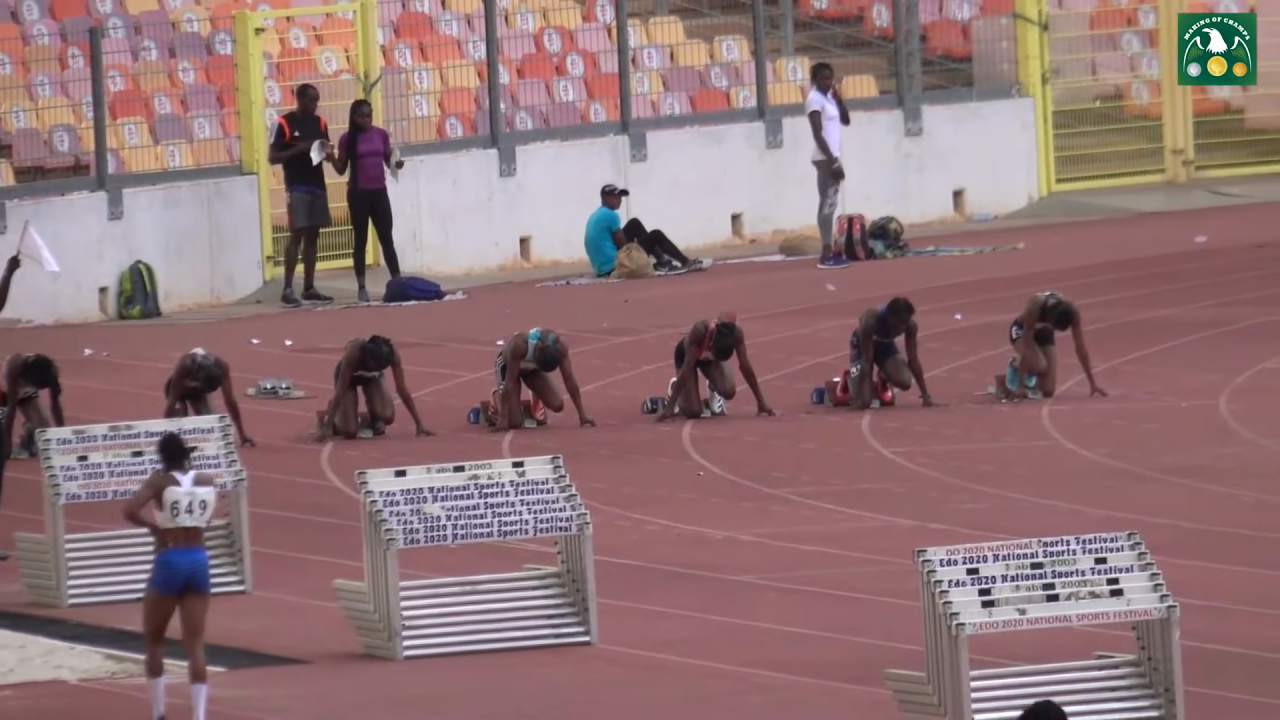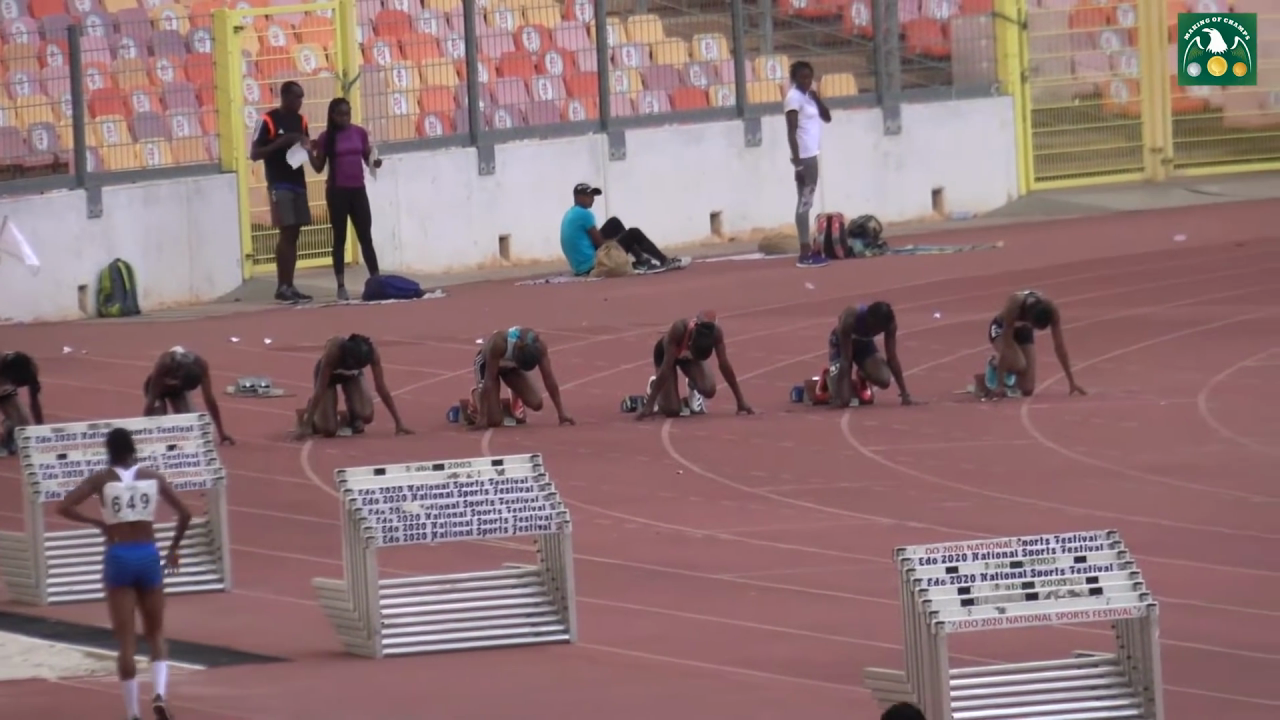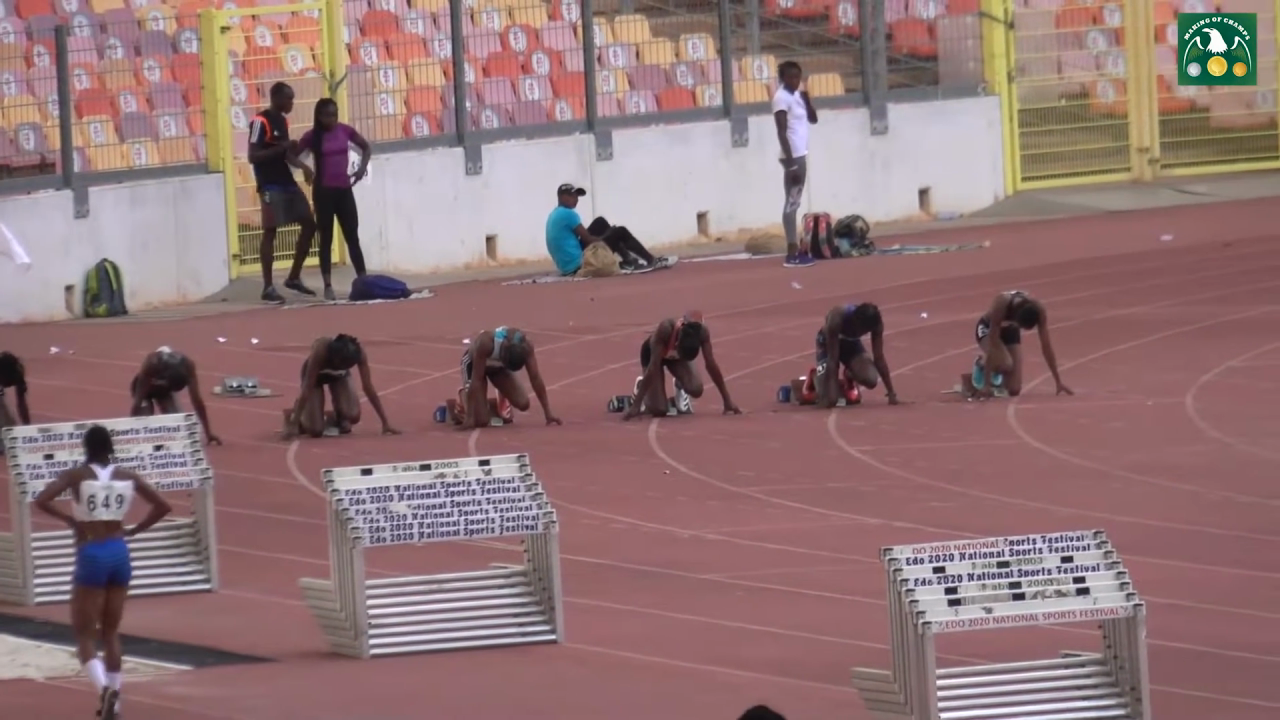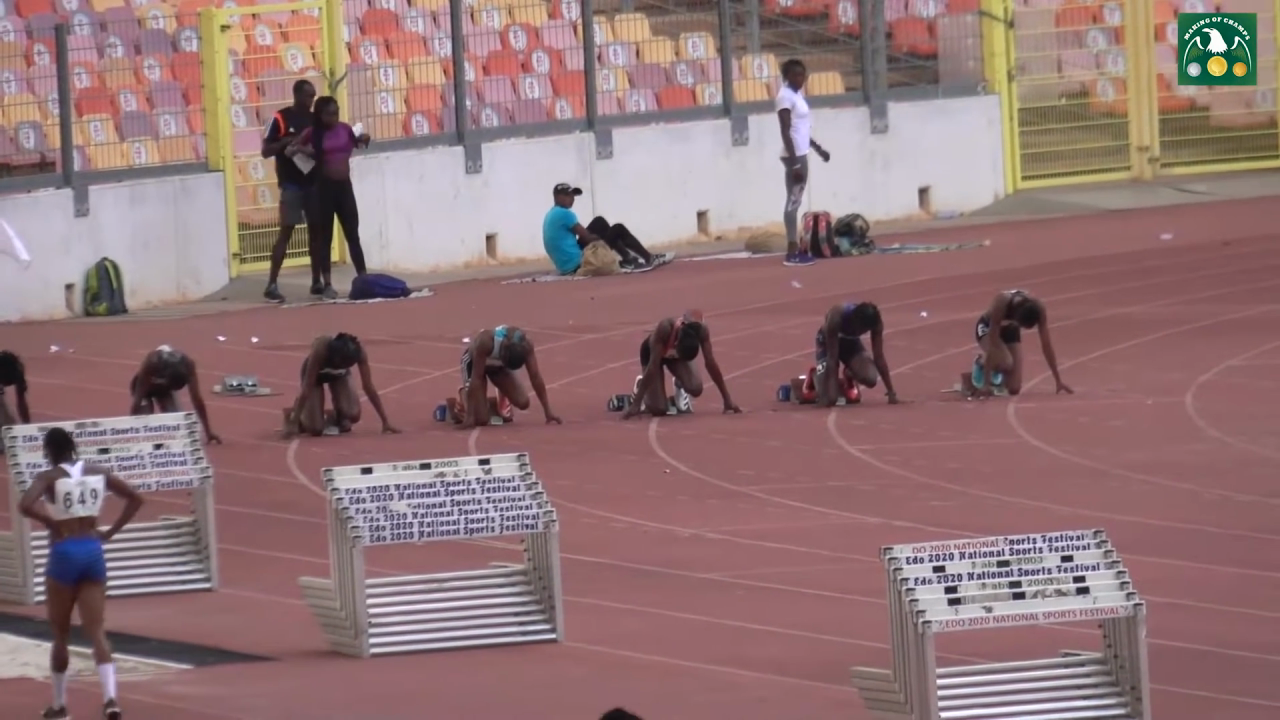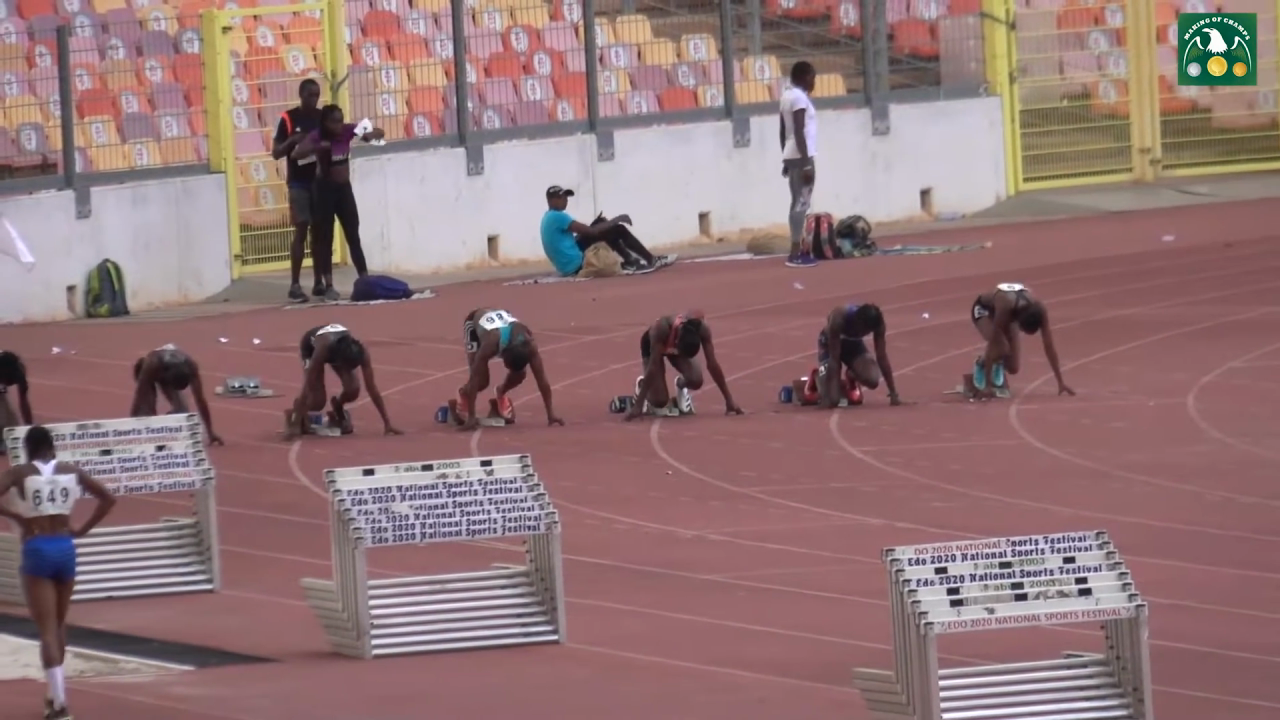
dt=0.5s
person 1, frame 1
left shoulder: (160, 483)
right shoulder: (207, 482)
left elbow: (129, 512)
left wrist: (153, 525)
left hip: (169, 564)
right hip: (198, 562)
left knee: (154, 642)
right knee: (195, 645)
person 1, frame 2
left shoulder: (101, 479)
right shoulder: (152, 477)
left elbow: (64, 508)
right elbow: (184, 513)
left wrist: (99, 523)
right wrist: (174, 548)
left hip: (118, 558)
right hip: (148, 556)
left knee: (126, 641)
right knee: (155, 634)
right ankle: (159, 696)
person 1, frame 3
left shoulder: (76, 475)
right shoulder: (128, 477)
left elbow: (41, 500)
right elbow: (163, 507)
left wrist: (70, 520)
right wrist: (134, 530)
left hip: (90, 557)
right hip: (119, 554)
left knee: (84, 637)
right knee: (110, 634)
left ankle: (105, 688)
person 1, frame 4
left shoulder: (49, 477)
right shoulder: (98, 472)
left elbow: (25, 506)
right elbow: (136, 499)
left wrist: (47, 521)
right wrist: (111, 531)
left hip: (64, 555)
right hip: (93, 552)
left knee: (61, 635)
right knee: (96, 632)
person 1, frame 5
right shoulder: (72, 471)
right elbow: (108, 499)
right wrist: (82, 530)
left hip: (36, 551)
right hip: (65, 549)
left knee: (47, 631)
right knee: (58, 626)
right ankle: (55, 695)
person 2, frame 1
left shoulder: (320, 123)
right shoulder: (284, 123)
left elbow: (326, 155)
right elbow: (273, 157)
left wrist: (327, 152)
right wrist: (298, 149)
left hip: (318, 186)
right hip: (297, 188)
left knee: (312, 237)
right knee: (297, 235)
left ankle: (309, 289)
right ankle: (287, 289)
person 2, frame 2
left shoulder: (301, 121)
right shoulder: (267, 120)
right elbow: (255, 154)
left wrist: (307, 147)
right wrist: (280, 142)
left hip: (299, 183)
right hip: (280, 185)
left knee: (293, 235)
right knee: (286, 233)
left ankle: (290, 286)
right ankle: (281, 287)
person 2, frame 3
left shoulder: (282, 120)
right shoulder: (260, 121)
right elbow: (252, 157)
left wrist: (302, 166)
right wrist: (281, 148)
left hip: (289, 183)
right hip: (271, 186)
left knee: (310, 224)
right knee: (270, 233)
left ankle: (294, 277)
right ankle: (268, 287)
person 2, frame 4
left shoulder: (313, 118)
right shoulder: (280, 119)
right elbow: (265, 151)
right wrist: (287, 141)
left hip: (313, 182)
right hip: (290, 184)
right knee: (286, 231)
left ankle: (317, 281)
right ankle: (271, 285)
person 2, frame 5
right shoulder: (288, 119)
right elbow: (276, 153)
right wrist: (293, 140)
right hip: (299, 184)
right knee: (301, 231)
left ankle: (318, 283)
right ankle: (294, 285)
person 3, frame 1
left shoulder: (828, 97)
right shoulder: (814, 99)
left elbow: (845, 121)
right elbow: (818, 135)
left wrist: (838, 100)
right wrist: (834, 162)
left hip: (829, 158)
right hip: (826, 158)
left knee: (826, 203)
right knee: (830, 203)
left ankle: (829, 250)
right ankle: (826, 255)
person 3, frame 2
left shoulder: (808, 96)
right shoulder: (793, 98)
left elbow: (827, 118)
right elbow: (792, 133)
left wrist: (817, 100)
right wrist: (798, 164)
left hip: (811, 156)
right hip: (804, 157)
left knee: (806, 202)
right knee: (805, 202)
left ankle: (808, 249)
right ankle: (805, 254)
person 3, frame 3
left shoulder: (796, 96)
right shoulder: (781, 98)
left elbow: (813, 120)
right elbow: (782, 133)
left wrist: (807, 101)
right wrist: (791, 164)
left hip: (799, 156)
right hip: (792, 157)
left knee: (794, 202)
right knee: (792, 203)
left ankle: (795, 248)
right ankle: (792, 254)
person 3, frame 4
left shoulder: (797, 95)
right shoulder: (785, 96)
right elbow: (785, 132)
left wrist: (818, 148)
right wrist: (795, 163)
left hip: (800, 155)
right hip: (794, 156)
left knee: (795, 201)
right knee: (794, 201)
left ankle: (795, 247)
right ankle: (793, 252)
person 3, frame 5
left shoulder: (788, 95)
right shoulder: (799, 97)
left elbow: (782, 132)
right elbow: (799, 132)
left wrist: (787, 160)
right wrist: (806, 164)
left hip: (792, 157)
right hip: (801, 157)
left knee: (797, 202)
right knee: (802, 203)
left ankle: (797, 249)
right ankle: (795, 254)
person 4, frame 1
left shoulder: (381, 134)
right shoulder: (347, 138)
left elbow: (388, 160)
right elbow: (341, 169)
left wrist: (396, 164)
left hip: (379, 191)
right hip: (358, 193)
left knee: (387, 239)
right knee: (360, 240)
right ankle: (362, 288)
person 4, frame 2
left shoulder: (359, 132)
right shoulder: (326, 137)
left elbow: (368, 157)
right elbow: (318, 168)
left wrist: (375, 162)
right wrist: (311, 152)
left hip: (358, 190)
right hip: (337, 191)
left knee: (366, 237)
right knee: (339, 239)
right ankle: (341, 286)
person 4, frame 3
left shoulder: (345, 130)
right shoulder: (312, 136)
left elbow: (366, 147)
left wrist: (362, 167)
left hip: (345, 190)
right hip: (323, 192)
left knee: (352, 237)
right knee: (326, 239)
right ankle: (328, 286)
person 4, frame 4
left shoulder: (345, 128)
right shoulder: (312, 132)
left elbow: (358, 143)
right elbow: (288, 151)
left wrist: (363, 140)
right wrist: (301, 149)
left hip: (344, 185)
right hip: (324, 186)
left knee: (353, 235)
right knee: (325, 237)
right ankle: (327, 284)
person 4, frame 5
left shoulder: (347, 130)
right shoulder: (316, 137)
left elbow: (377, 132)
right elbow: (295, 154)
left wrist: (372, 134)
right wrist: (318, 148)
left hip: (344, 188)
right hip: (324, 189)
left knee: (353, 237)
right knee: (326, 239)
right ankle: (329, 286)
